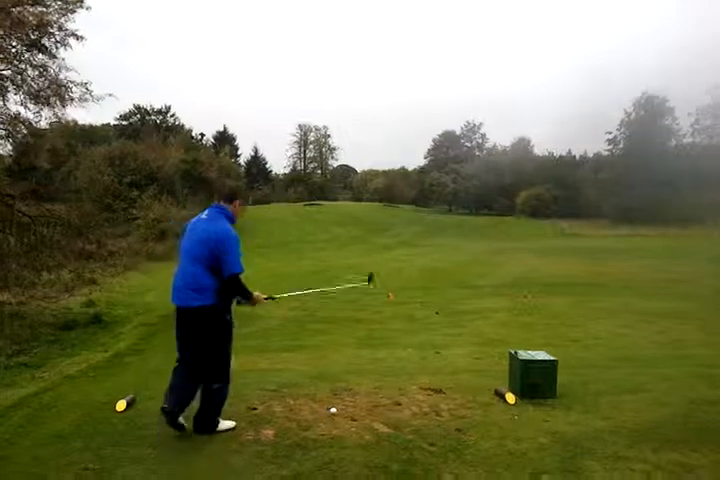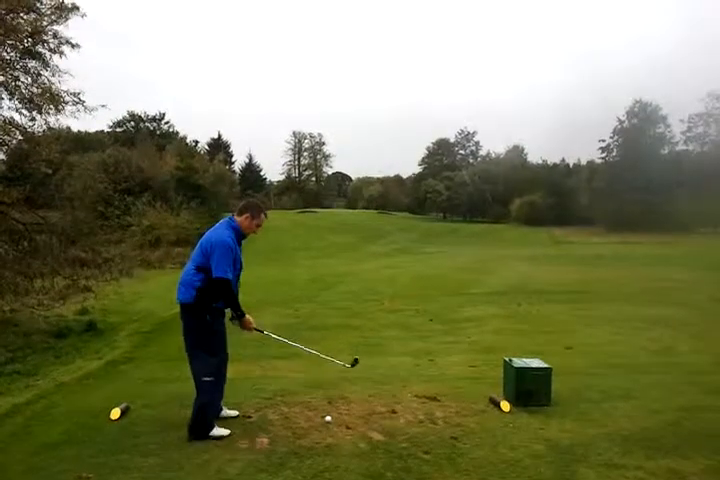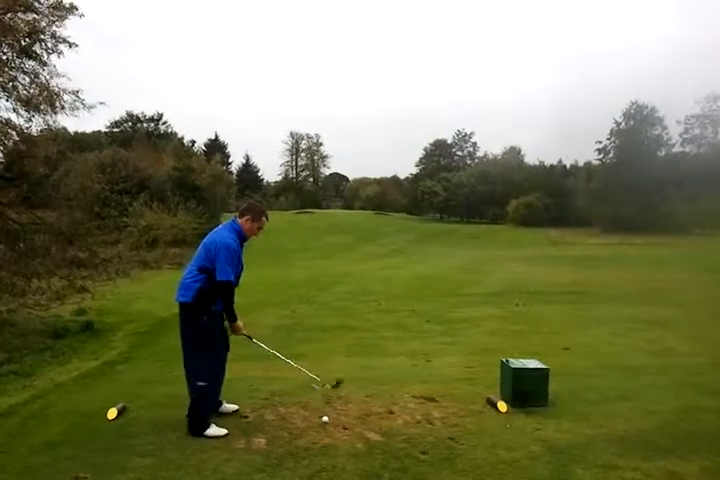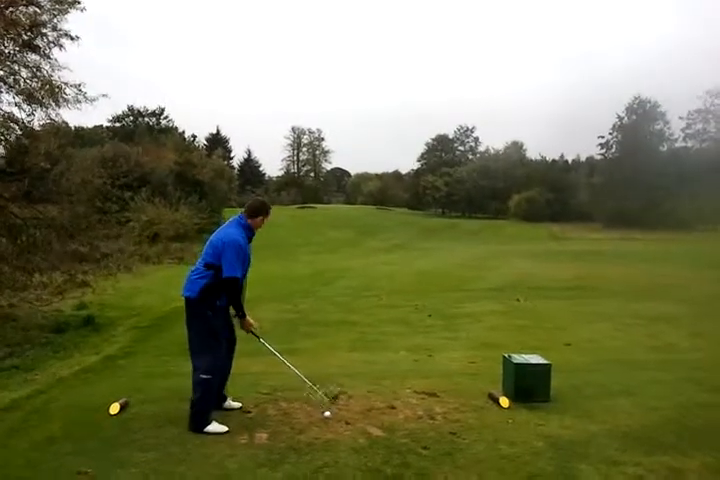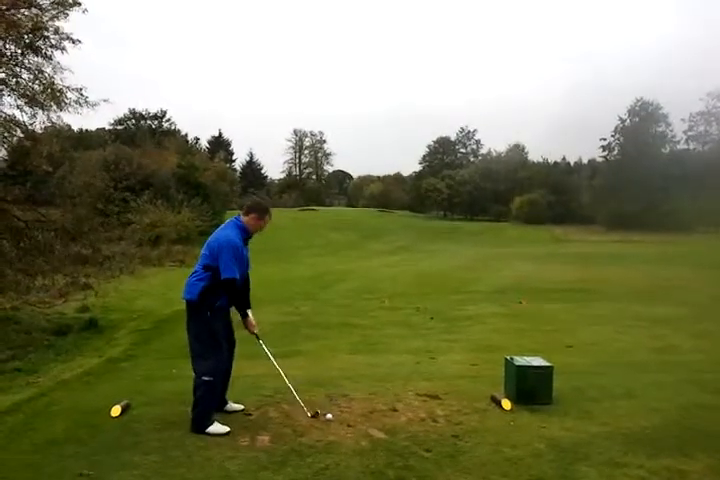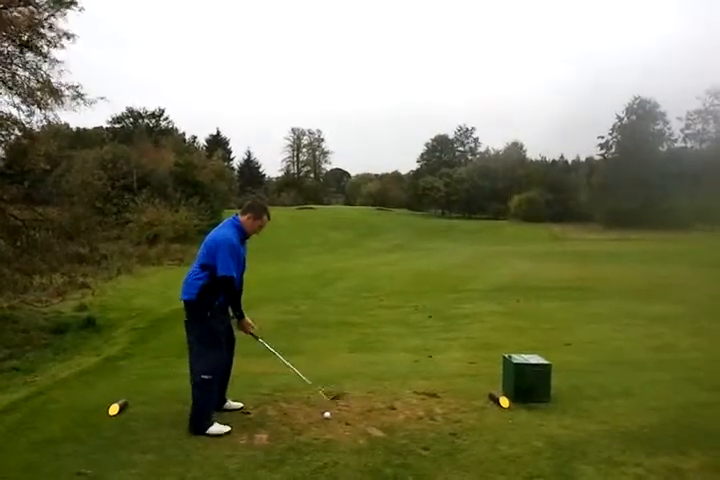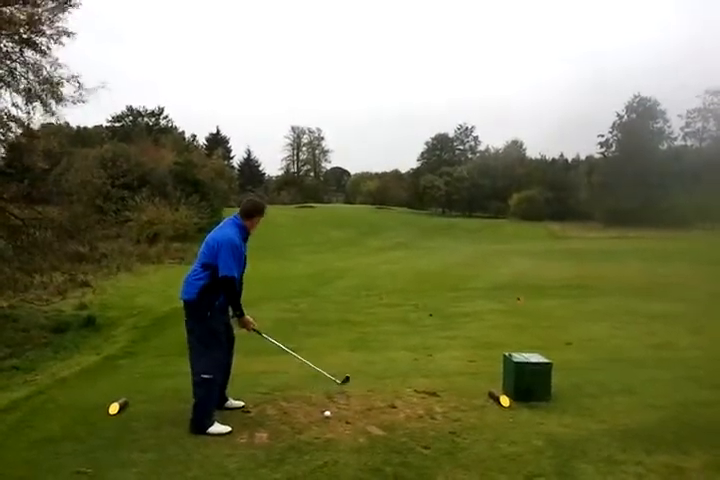
dt=0.7s
person 1, frame 1
left shoulder: (194, 223)
right shoulder: (225, 232)
right elbow: (232, 280)
left wrist: (240, 294)
right wrist: (249, 296)
left hip: (185, 301)
right hip: (210, 306)
left knee: (189, 358)
right knee: (215, 366)
left ankle: (173, 406)
right ankle: (207, 421)
person 1, frame 2
left shoulder: (228, 233)
right shoulder: (224, 239)
left elbow: (228, 280)
right elbow: (222, 283)
left wrist: (235, 311)
right wrist: (240, 315)
left hip: (207, 303)
right hip: (199, 305)
left knee: (215, 357)
right knee: (211, 360)
left ankle: (212, 407)
right ankle: (202, 423)
person 1, frame 3
left shoulder: (230, 235)
right shoulder: (227, 241)
left elbow: (225, 283)
right elbow: (223, 285)
left wrist: (229, 316)
right wrist: (233, 319)
left hip: (206, 303)
right hip: (197, 304)
left knee: (218, 351)
right knee: (203, 360)
left ankle: (212, 402)
right ankle: (198, 422)
person 1, frame 4
left shoulder: (237, 231)
right shoulder: (234, 239)
left elbow: (236, 279)
right elbow: (231, 282)
left wrist: (238, 311)
right wrist: (242, 315)
left hip: (213, 298)
right hip: (203, 299)
left knee: (226, 345)
right knee: (209, 356)
left ankle: (216, 397)
right ankle: (200, 419)
person 1, frame 5
left shoulder: (237, 235)
right shoulder: (229, 240)
left elbow: (242, 277)
right elbow: (230, 283)
left wrist: (247, 310)
right wrist: (245, 316)
left hip: (216, 300)
right hip: (203, 302)
left knee: (226, 349)
right knee: (210, 358)
left ankle: (217, 400)
right ankle: (201, 420)
person 1, frame 6
left shoulder: (235, 234)
right shoulder: (226, 239)
left elbow: (234, 279)
right elbow: (226, 281)
left wrist: (237, 313)
right wrist: (240, 316)
left hip: (213, 300)
right hip: (201, 301)
left knee: (225, 347)
right knee: (208, 357)
left ankle: (216, 399)
right ankle: (200, 420)
person 1, frame 7
left shoulder: (233, 230)
right shoulder: (230, 239)
left elbow: (232, 278)
right elbow: (228, 281)
left wrist: (235, 311)
right wrist: (240, 314)
left hip: (212, 298)
right hip: (202, 301)
left knee: (224, 346)
right knee: (208, 357)
left ankle: (218, 397)
right ankle: (201, 420)
